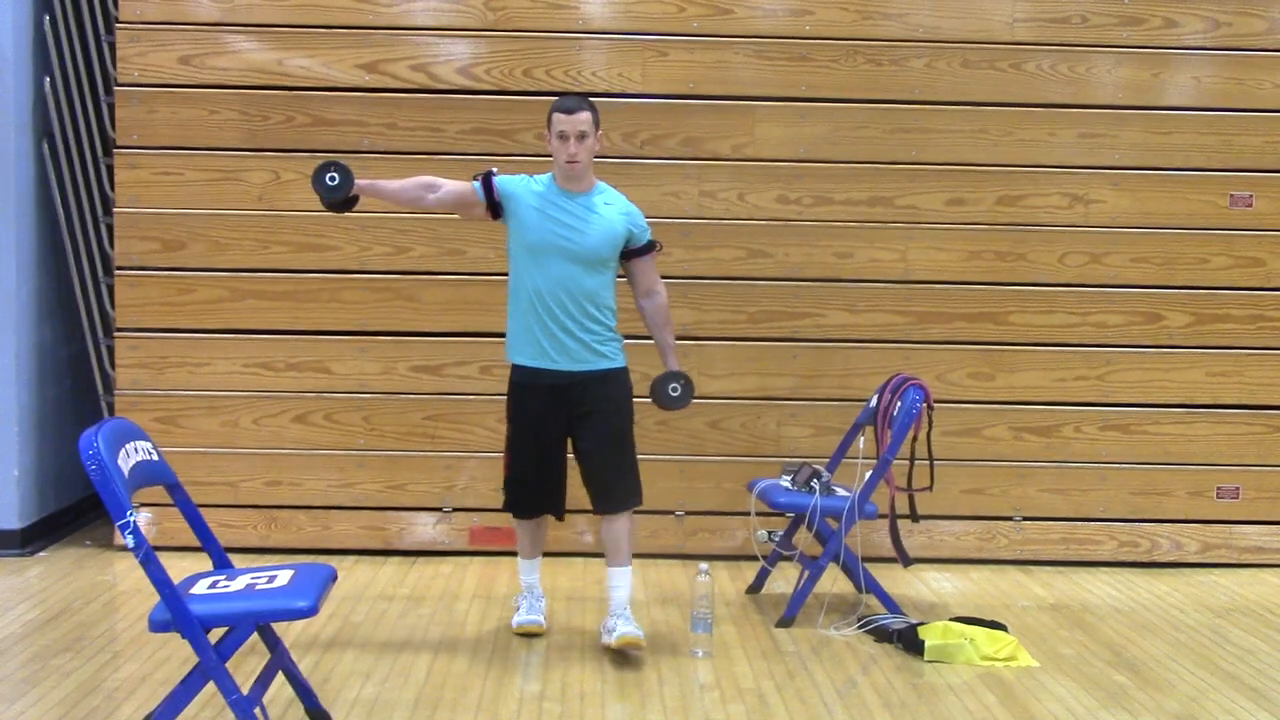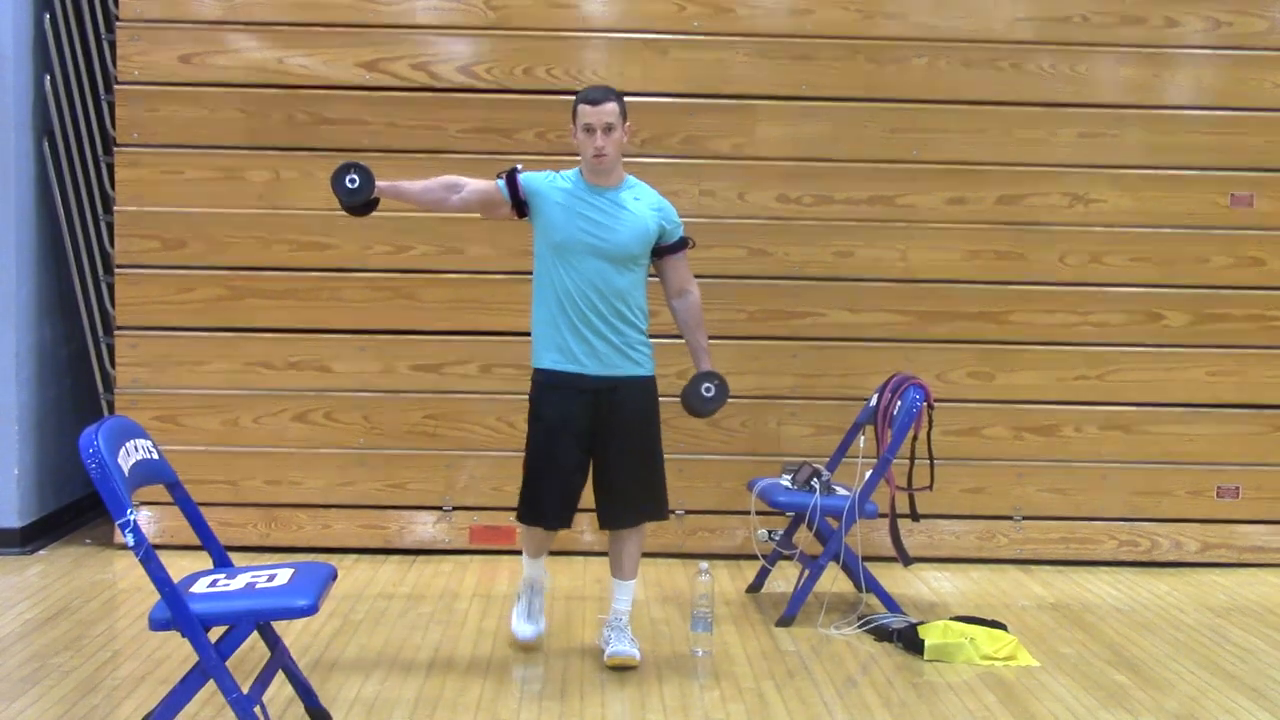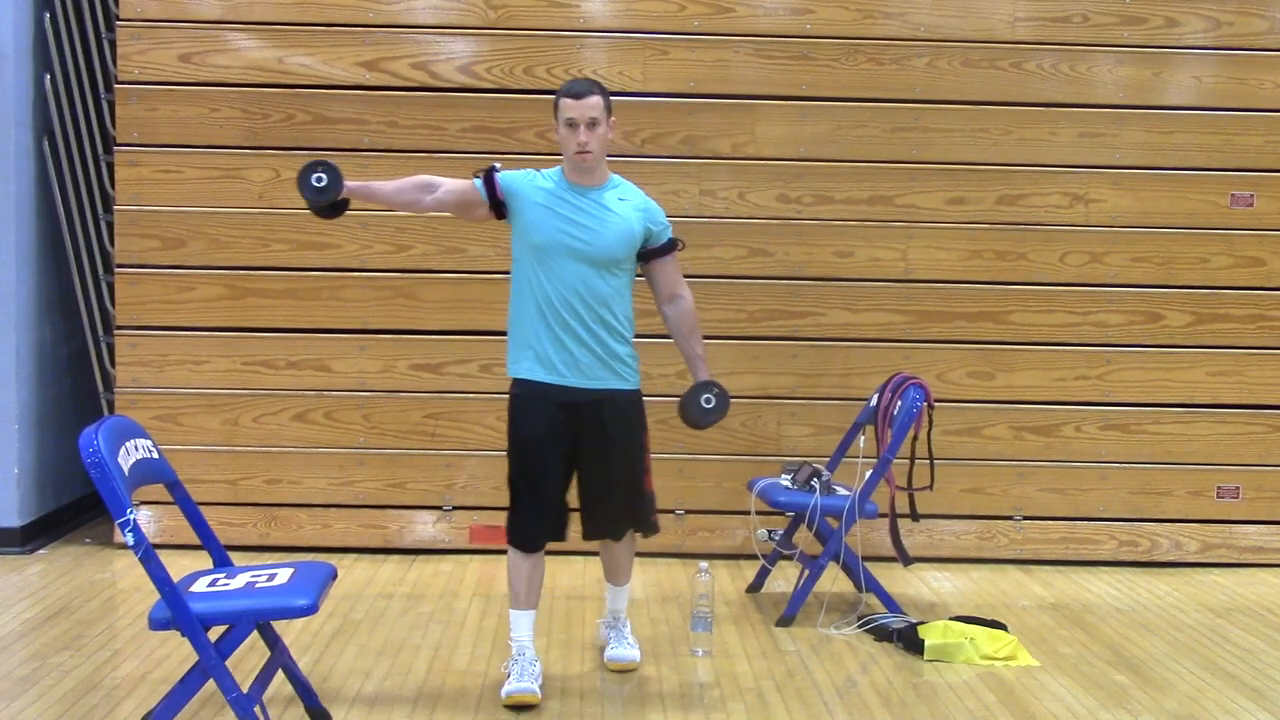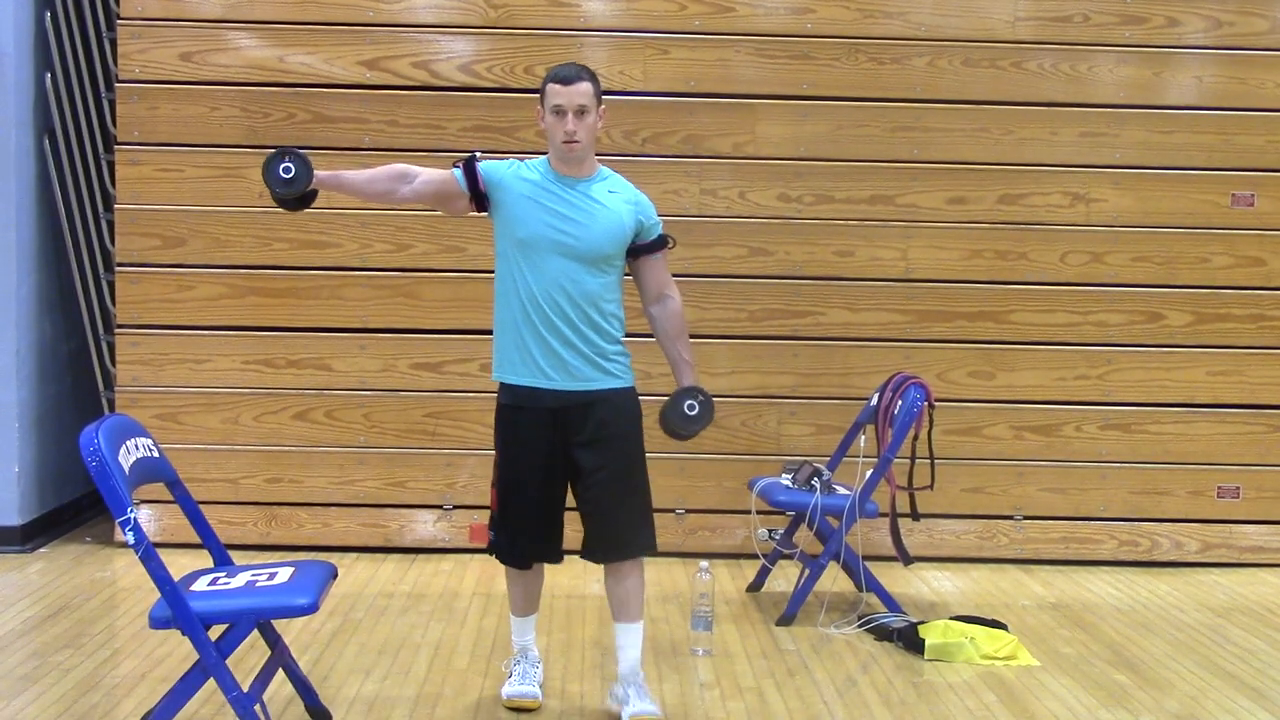
dt=0.4s
person 1, frame 1
left shoulder: (625, 215)
right shoulder: (516, 193)
left elbow: (650, 294)
right elbow: (435, 193)
left wrist: (671, 362)
right wrist: (363, 186)
left hip: (603, 374)
right hip: (533, 373)
left knee: (616, 495)
right knee: (530, 494)
left ankle: (619, 612)
right ankle: (531, 593)
person 1, frame 2
left shoulder: (655, 210)
right shoulder: (541, 191)
left elbow: (682, 293)
right elbow: (458, 193)
left wrist: (703, 365)
right wrist: (384, 189)
left hip: (630, 380)
right hip: (558, 376)
left knee: (630, 508)
right knee: (543, 502)
left ankle: (618, 622)
right ankle: (533, 585)
person 1, frame 3
left shoulder: (641, 210)
right shoulder: (521, 190)
left elbow: (674, 298)
right elbow: (431, 193)
left wrist: (700, 373)
right wrist: (350, 188)
left hip: (614, 390)
right hip: (538, 389)
left knee: (617, 520)
right knee: (529, 527)
left ankle: (615, 620)
right ankle: (523, 657)
person 1, frame 4
left shoulder: (632, 204)
right shoulder: (505, 181)
left elbow: (662, 299)
right elbow: (410, 183)
left wrist: (686, 381)
right wrist: (322, 178)
left hip: (607, 394)
right hip: (526, 394)
left knee: (623, 539)
right knee: (523, 540)
right ankle: (525, 657)
